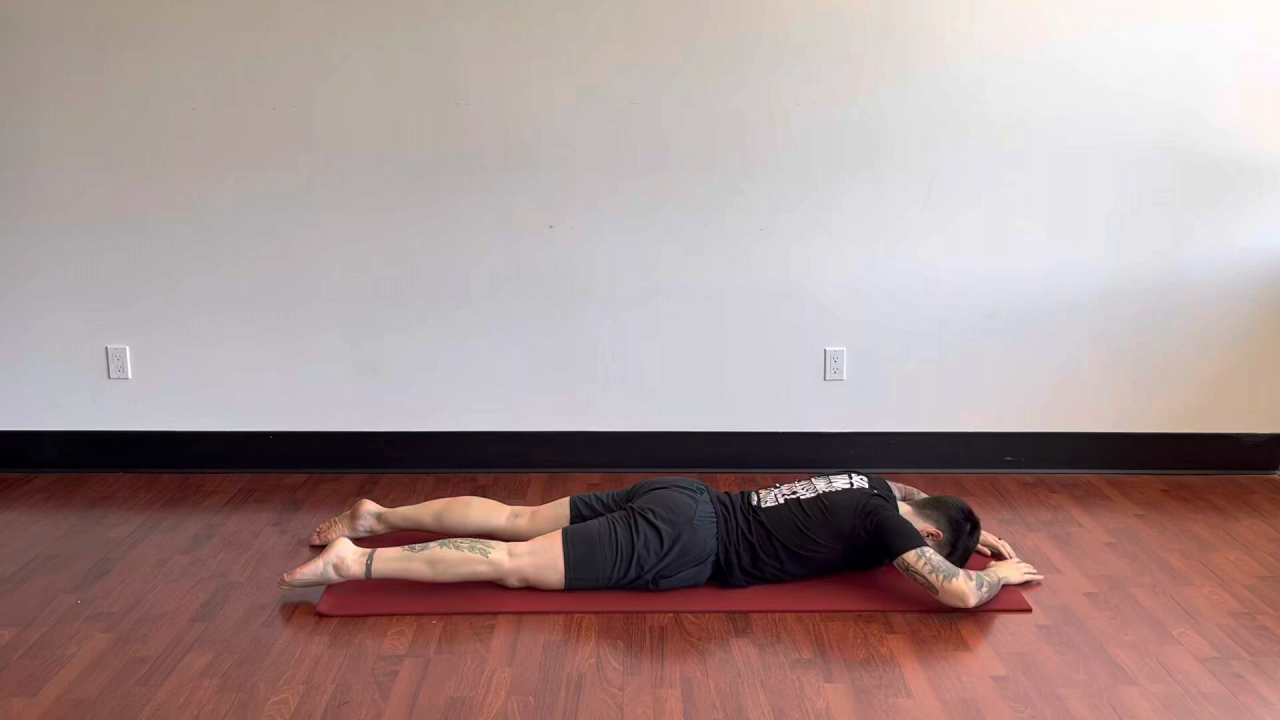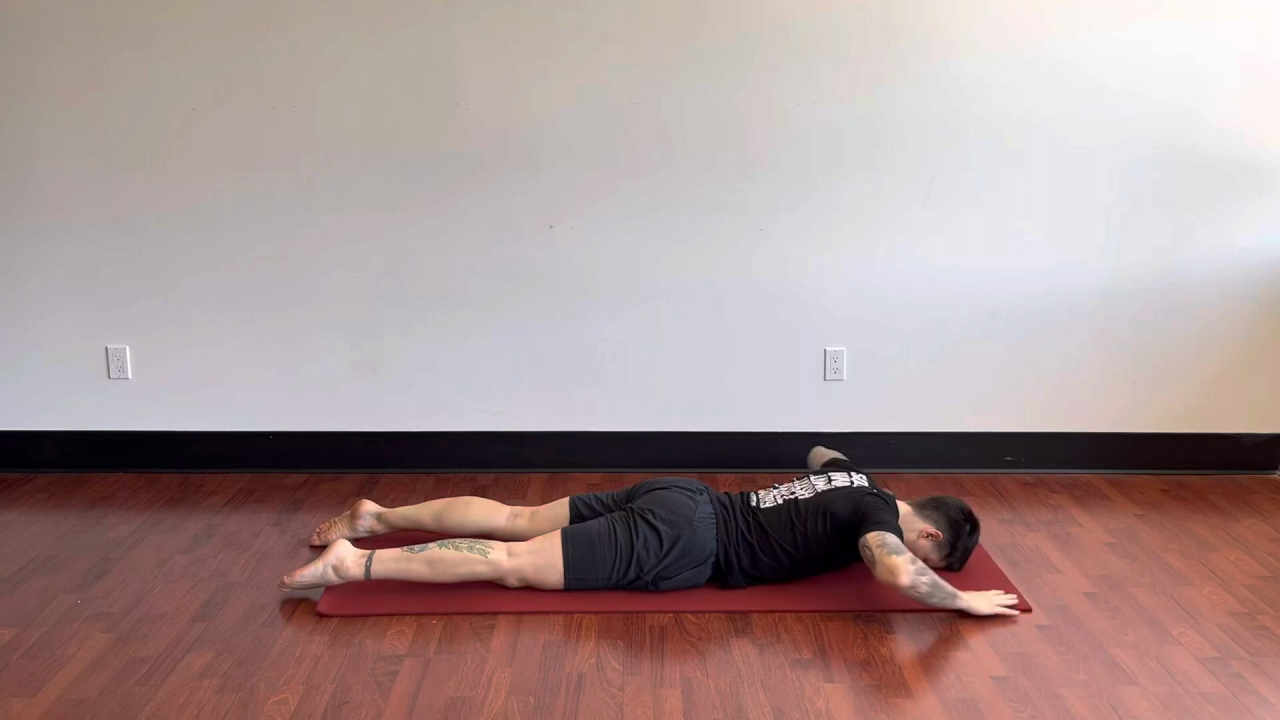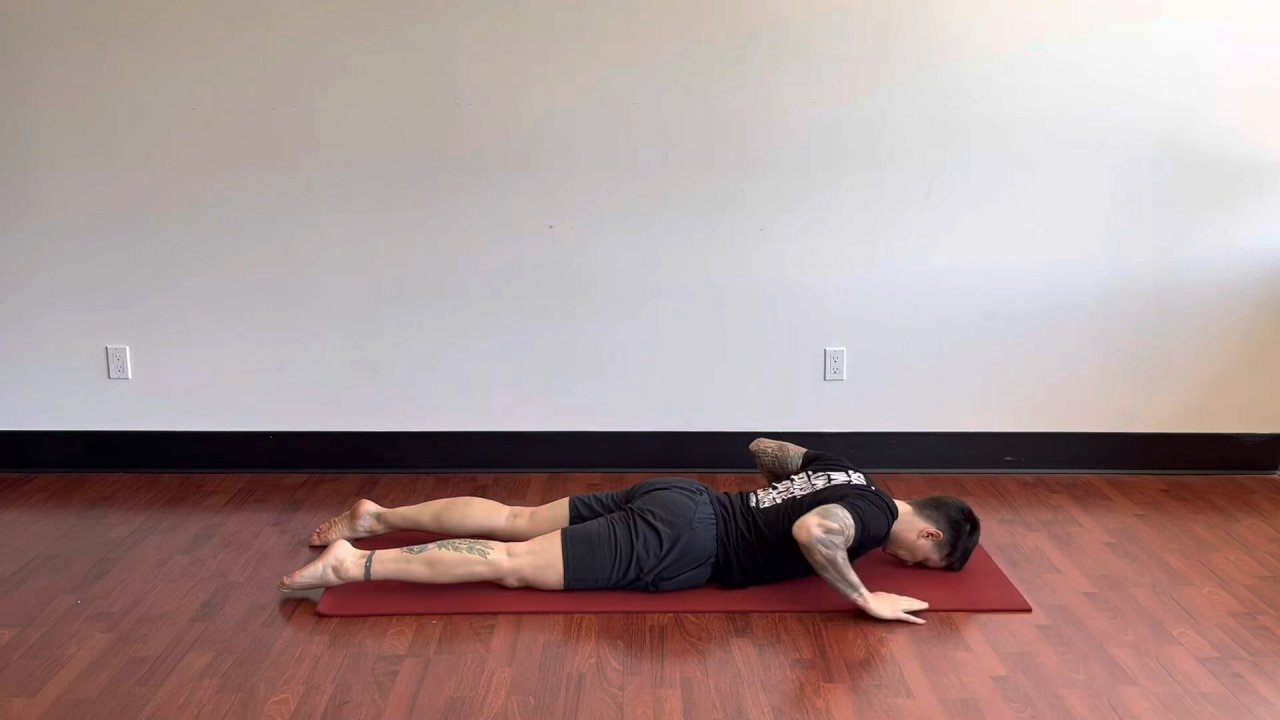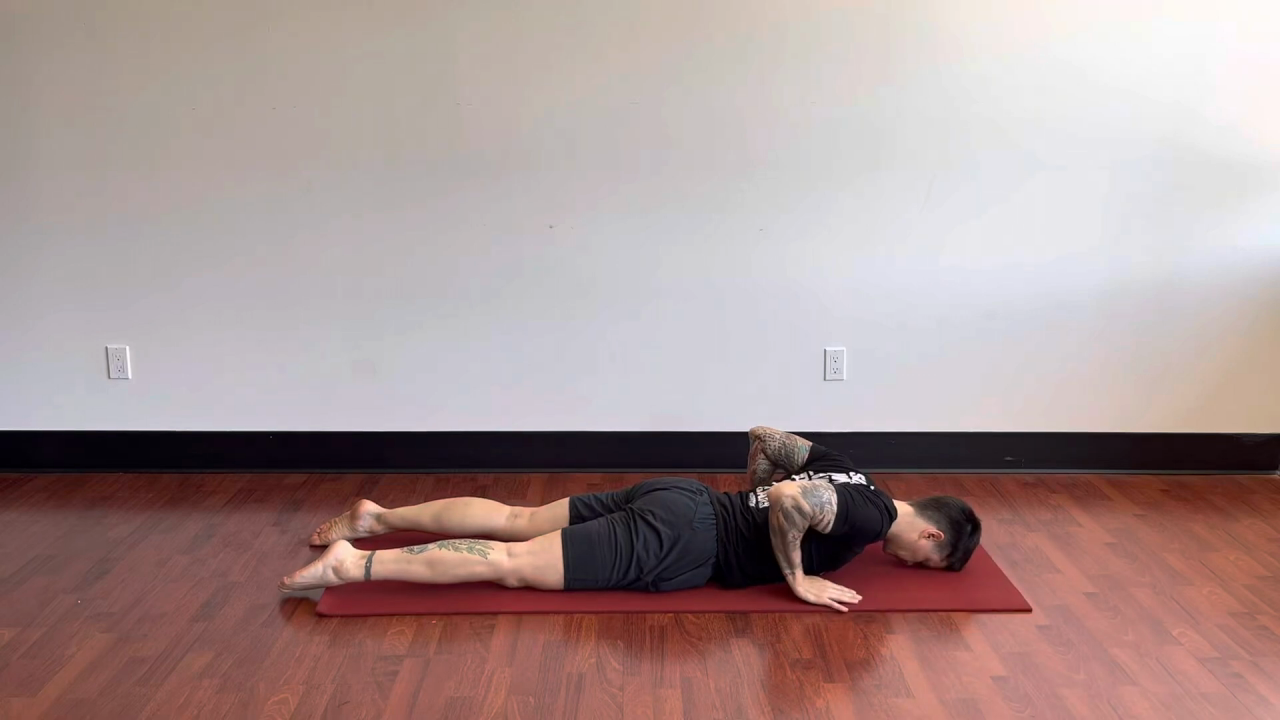
dt=0.3s
person 1, frame 1
left shoulder: (868, 484)
right shoulder: (883, 520)
right elbow: (960, 591)
left wrist: (975, 532)
right wrist: (1002, 576)
left hip: (681, 501)
right hip: (682, 542)
left knee: (514, 522)
right knee: (514, 565)
left ankle: (377, 516)
right ankle: (356, 561)
person 1, frame 2
left shoulder: (859, 484)
right shoulder: (880, 511)
left elbow: (819, 451)
right elbow: (899, 574)
right wrist: (969, 601)
left hip: (675, 500)
right hip: (679, 544)
left knee: (514, 521)
right knee: (514, 565)
left ankle: (377, 515)
right ankle: (355, 562)
person 1, frame 3
left shoulder: (845, 470)
right shoulder: (873, 515)
left elbow: (763, 446)
right elbow: (808, 530)
right wrist: (860, 595)
left hip: (676, 500)
right hip: (676, 543)
left knee: (514, 521)
right knee: (511, 566)
left ankle: (375, 515)
right ankle: (351, 563)
person 1, frame 4
left shoulder: (845, 471)
right shoulder: (869, 514)
left elbow: (763, 436)
right elbow: (787, 497)
right wrist: (797, 577)
left hip: (675, 500)
right hip: (675, 543)
left knee: (514, 524)
right knee: (513, 565)
left ankle: (375, 515)
right ankle: (354, 565)
